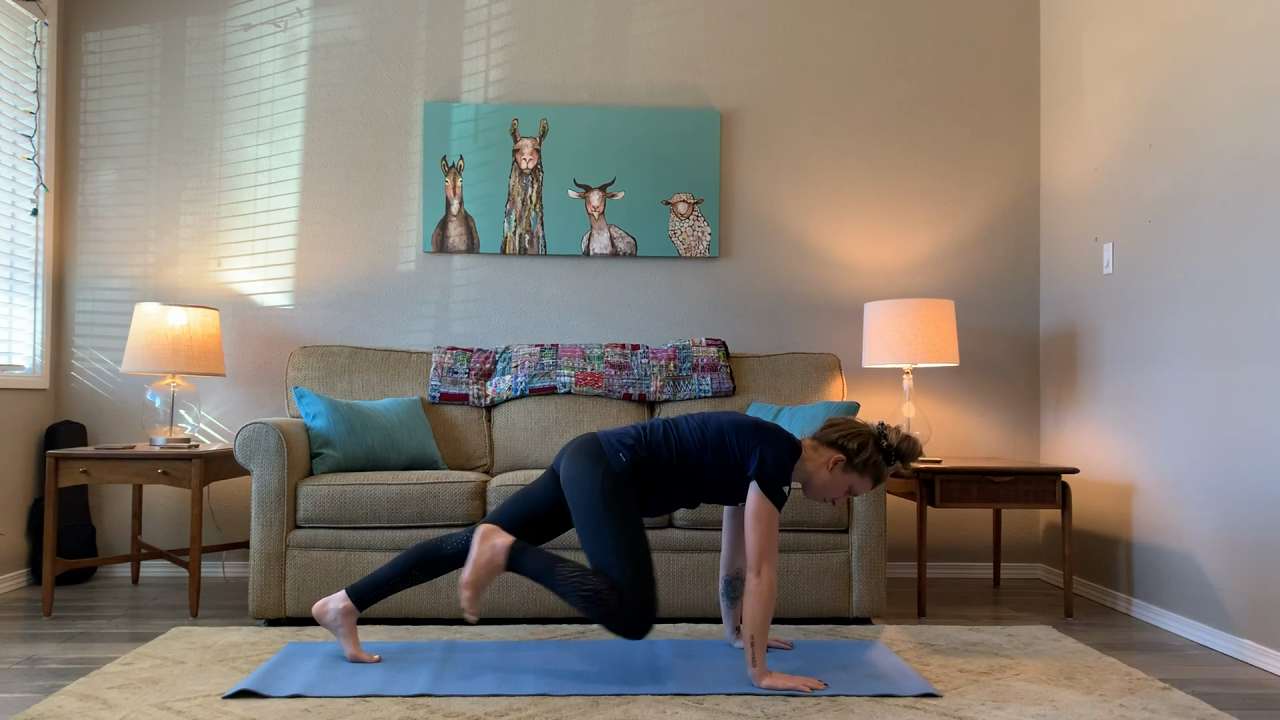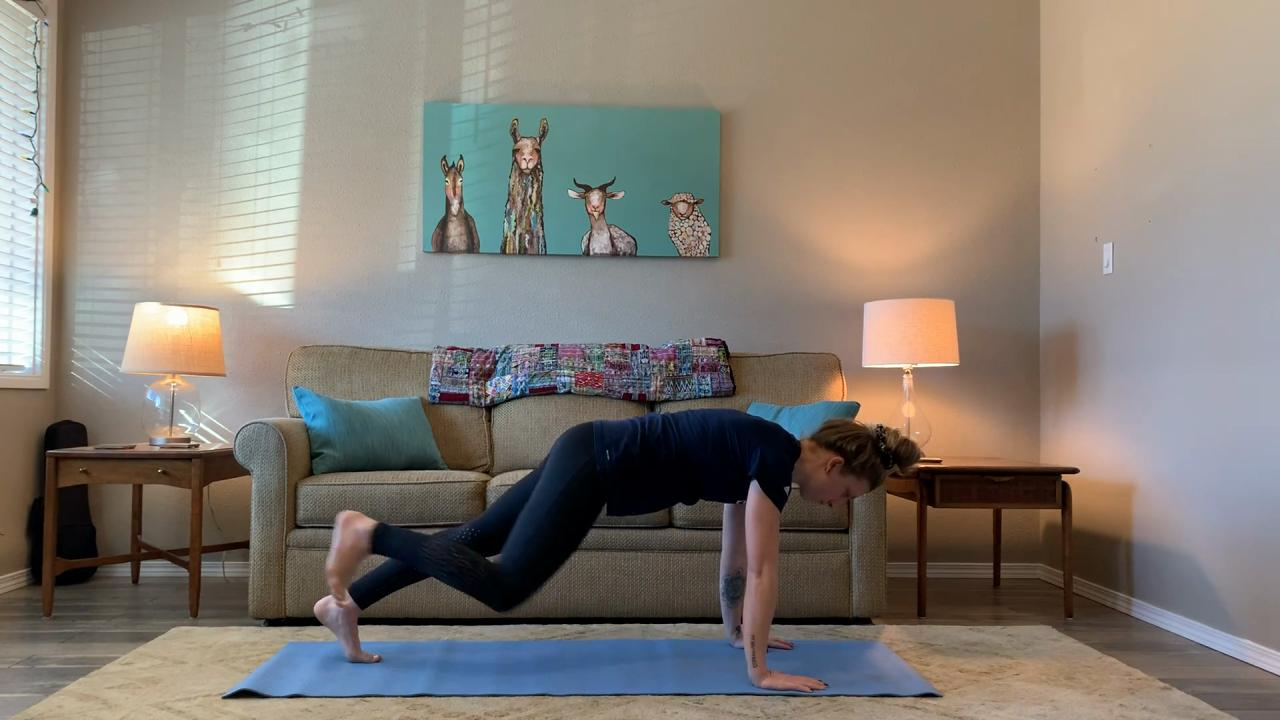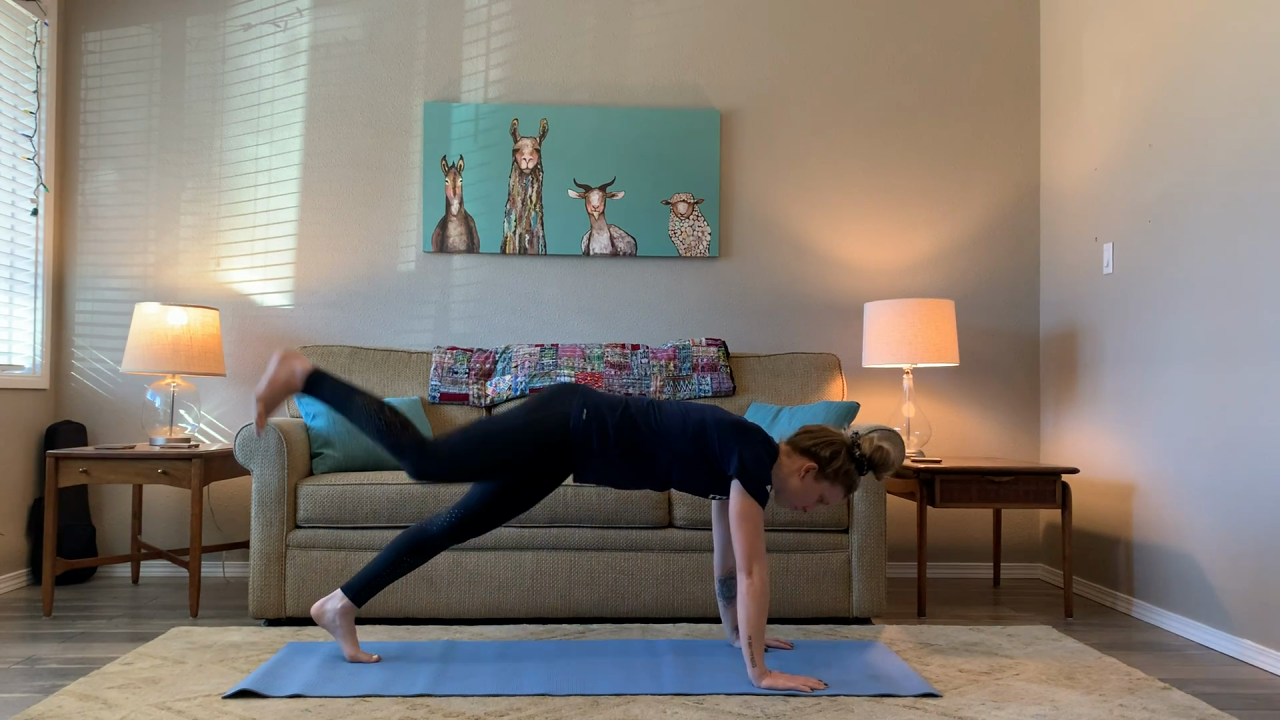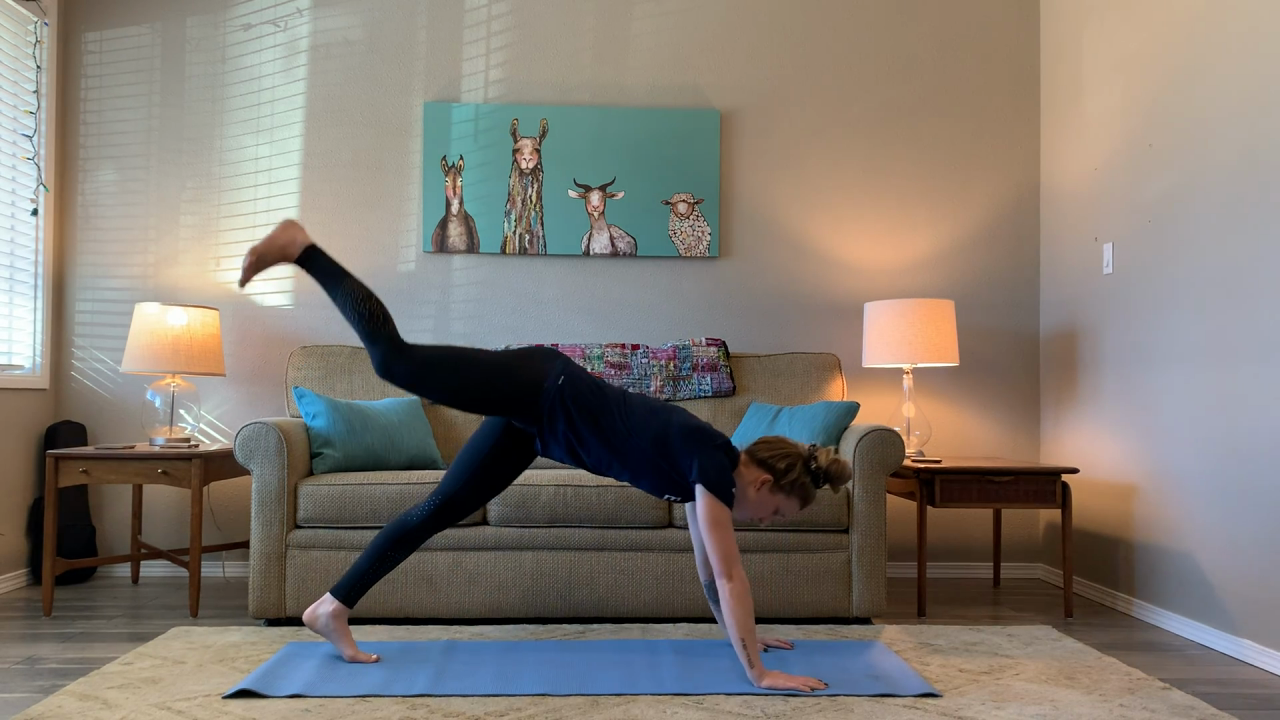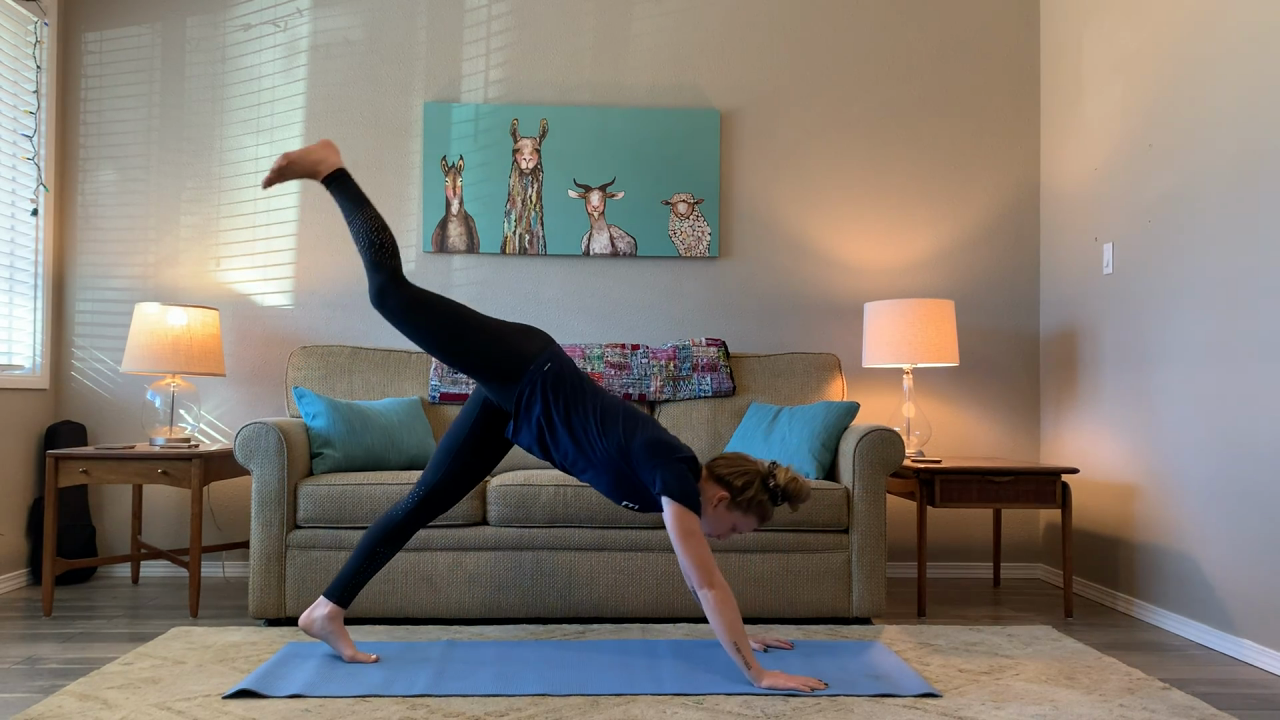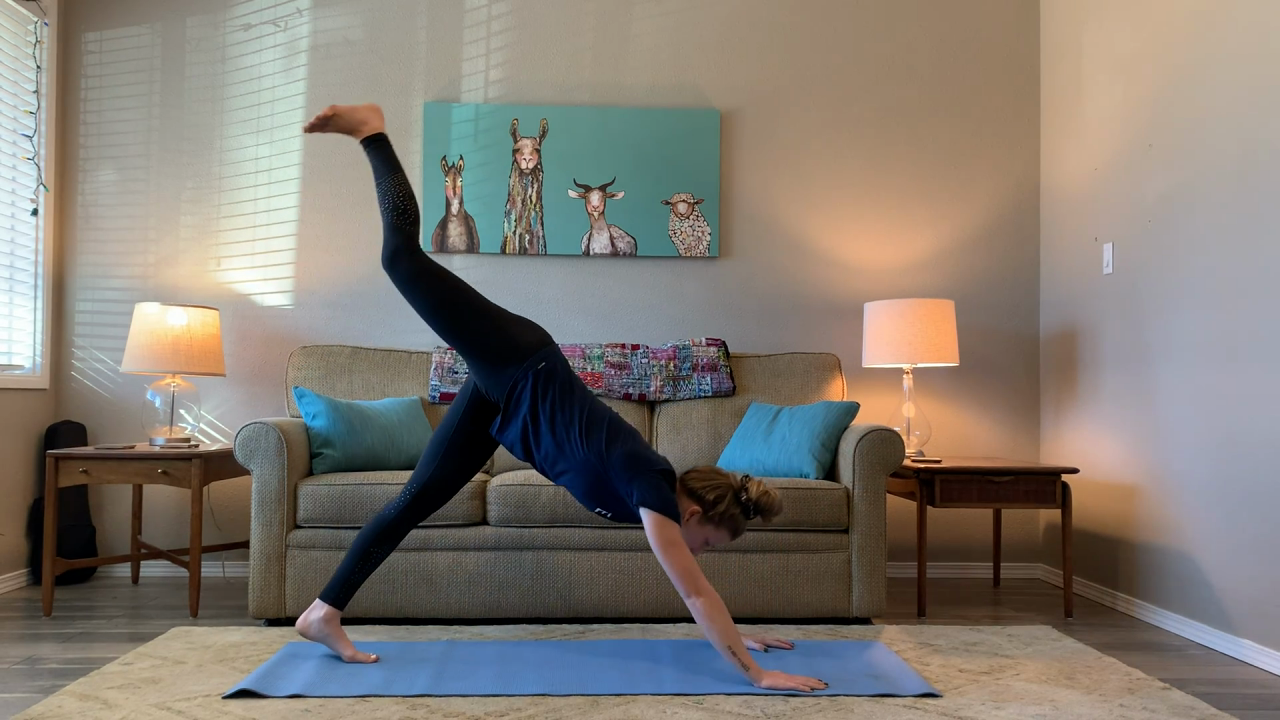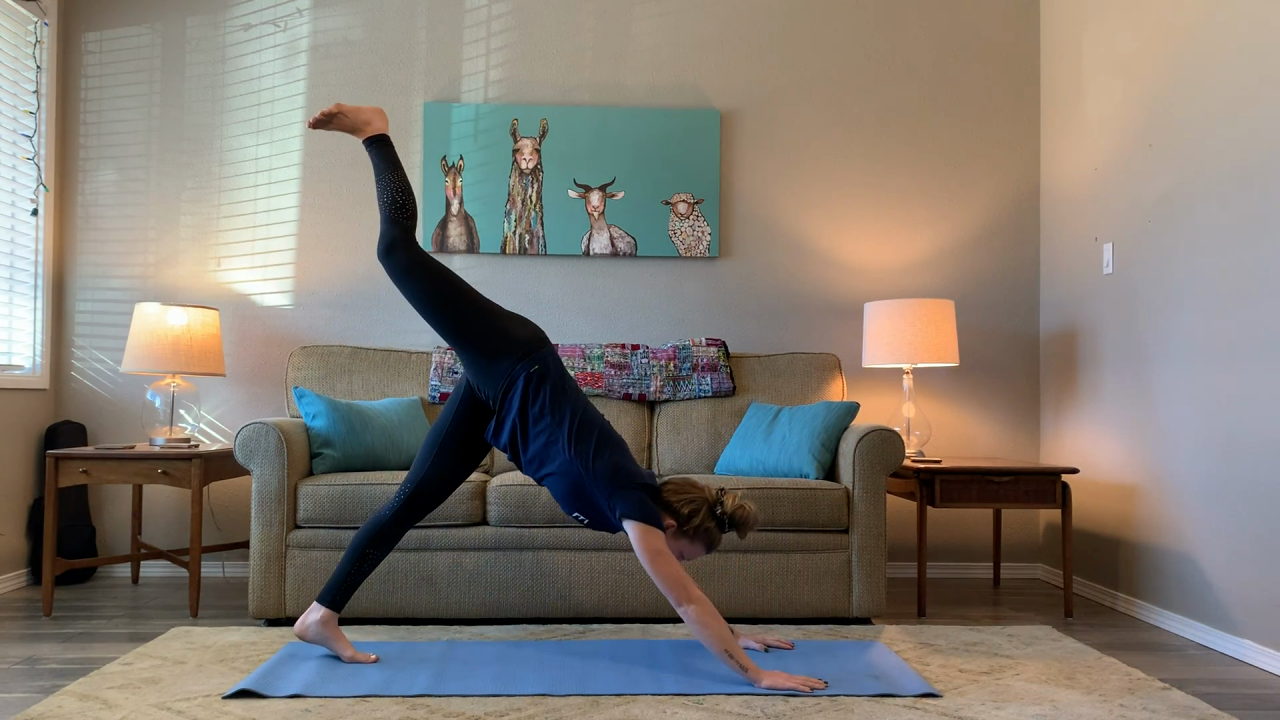
dt=0.3s
person 1, frame 1
left shoulder: (758, 458)
right shoulder: (778, 455)
left elbow: (735, 557)
right elbow: (760, 569)
left wrist: (737, 630)
right wrist: (760, 670)
left hip: (589, 464)
right hip: (603, 468)
left knee: (466, 542)
right knee: (631, 616)
left ankle: (343, 605)
right ankle: (508, 550)
person 1, frame 2
left shoulder: (760, 459)
right shoulder: (776, 457)
left elbow: (737, 559)
right elbow: (762, 571)
left wrist: (737, 631)
right wrist: (760, 668)
left hip: (593, 460)
right hip: (595, 463)
left knee: (475, 541)
right knee: (500, 586)
left ankle: (344, 603)
right ankle: (369, 533)
person 1, frame 3
left shoulder: (736, 459)
right shoulder: (754, 458)
left elbow: (728, 564)
right elbow: (750, 568)
left wrist: (738, 632)
right wrist: (758, 669)
left hip: (571, 428)
right hip: (569, 428)
left knee: (456, 524)
right knee: (424, 457)
left ankle: (342, 604)
right ankle: (301, 374)
person 1, frame 4
left shoulder: (709, 473)
right shoulder: (717, 466)
left elbow: (711, 570)
right elbow: (729, 575)
left wrist: (744, 638)
right wrist: (758, 671)
left hip: (538, 412)
right hip: (541, 393)
left knee: (439, 510)
right knee: (394, 358)
left ankle: (333, 608)
right ankle: (299, 245)
person 1, frame 5
left shoulder: (684, 481)
right shoulder: (677, 475)
left elbow: (699, 578)
right elbow: (707, 582)
left wrist: (742, 636)
right wrist: (756, 674)
left hip: (518, 394)
right hip: (523, 372)
left knee: (425, 501)
right knee: (391, 292)
left ankle: (327, 612)
right ankle: (330, 169)
person 1, frame 6
left shoulder: (657, 493)
right shoulder: (649, 489)
left elbow: (694, 591)
right elbow: (696, 593)
left wrist: (738, 638)
right wrist: (756, 674)
left hip: (506, 390)
right hip: (513, 369)
left knee: (416, 501)
right knee: (401, 255)
left ankle: (322, 614)
right ankle: (371, 132)
person 1, frame 7
left shoulder: (639, 501)
right shoulder: (631, 503)
left elbow: (686, 593)
right elbow: (686, 601)
left wrist: (737, 638)
right wrist: (754, 674)
left hip: (501, 386)
right hip: (508, 367)
left knee: (412, 502)
right knee: (398, 246)
left ankle: (321, 616)
right ankle: (374, 133)
